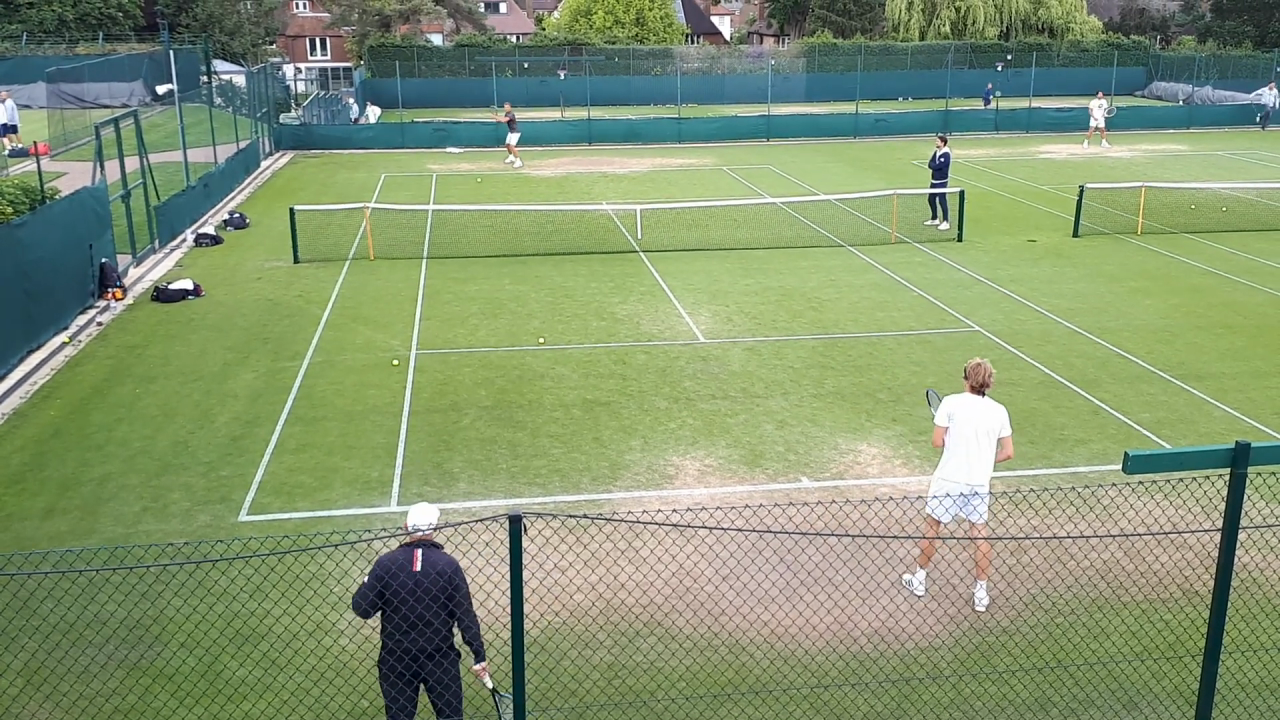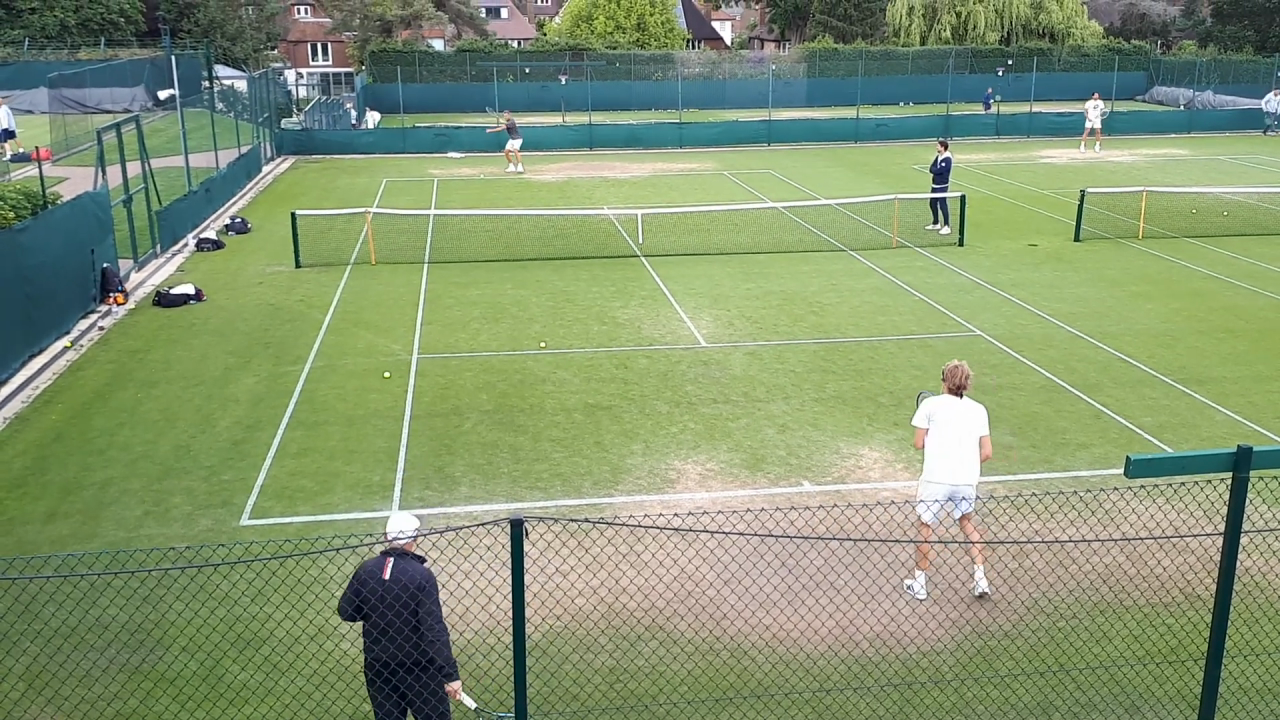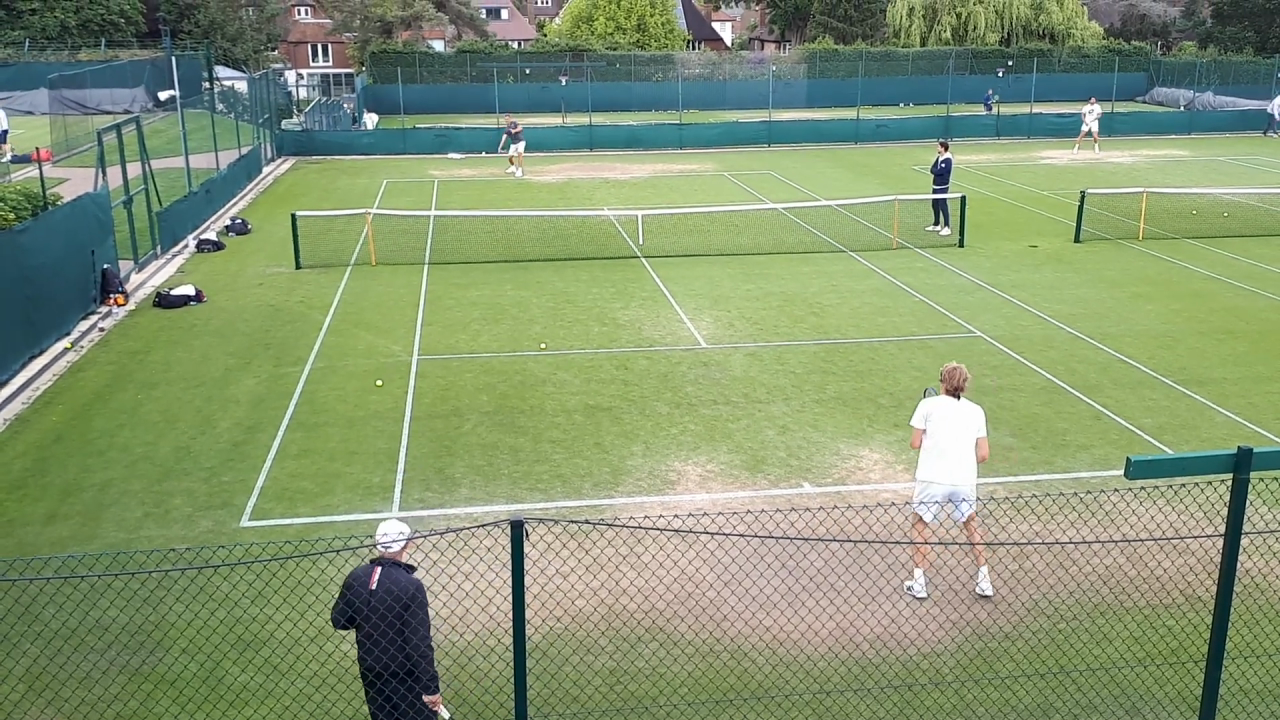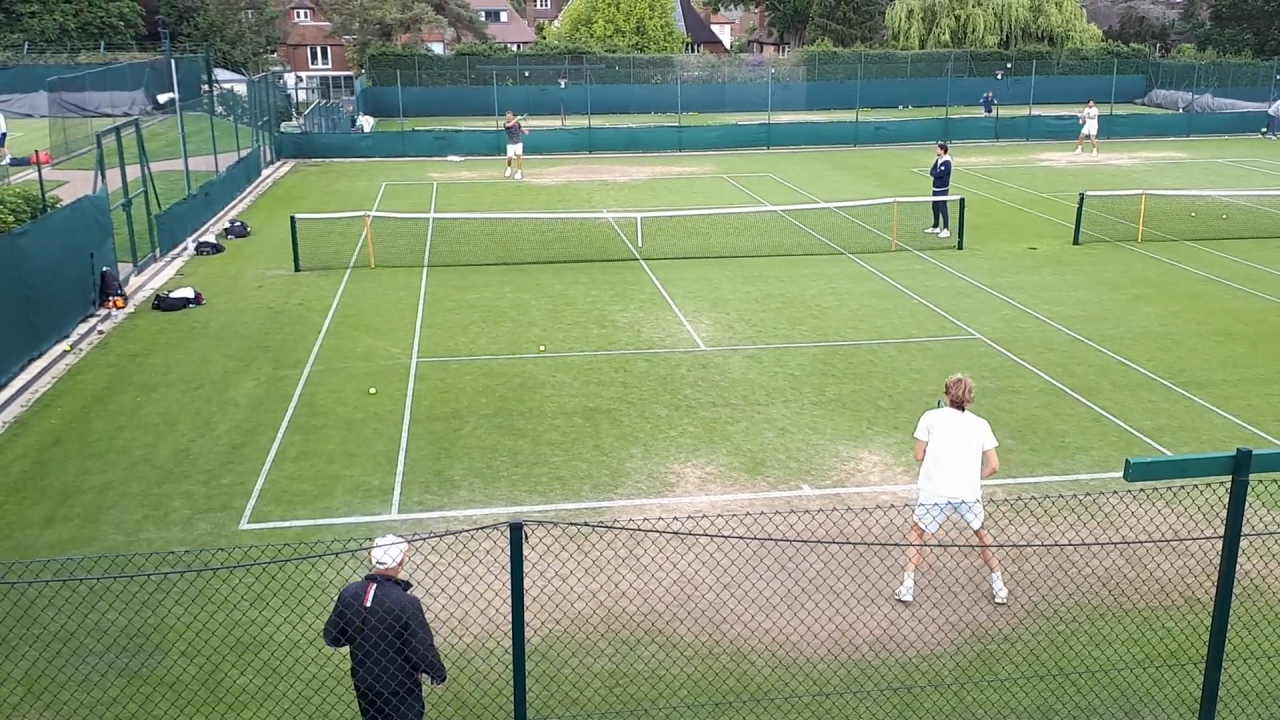
dt=0.3s
person 1, frame 1
left shoulder: (951, 403)
right shoulder: (999, 411)
left elbow: (937, 442)
right elbow: (1008, 453)
left hip: (949, 479)
right hip: (979, 483)
left knee: (932, 527)
right knee: (979, 534)
left ankle: (919, 580)
right ankle: (981, 593)
person 1, frame 2
left shoulder: (930, 404)
right shoulder: (979, 410)
left elbow: (918, 444)
right elbow: (987, 453)
left hip: (936, 480)
right hip: (966, 481)
left knee: (925, 528)
right knee: (968, 524)
left ankle: (919, 583)
right ankle: (979, 577)
person 1, frame 3
left shoulder: (928, 405)
right shoulder: (976, 411)
left elbow: (915, 444)
right elbow: (983, 454)
left hip: (933, 480)
right hip: (964, 481)
left knee: (920, 524)
right knee: (970, 525)
left ankle: (919, 582)
right ankle: (983, 579)
person 1, frame 4
left shoulder: (931, 417)
right shoulder: (981, 425)
left elbow: (919, 456)
right elbow: (993, 466)
left hip: (936, 491)
right hip: (968, 492)
left knee: (916, 533)
right knee: (981, 532)
left ankle: (908, 585)
right ankle: (998, 585)
person 2, frame 1
left shoulder: (386, 563)
right shoulder: (448, 565)
left elbow: (362, 607)
right elbow: (465, 614)
right wrist: (479, 655)
left hip: (395, 656)
right hip: (438, 655)
person 2, frame 2
left shoulder: (365, 570)
right shoulder: (421, 575)
left elbow: (346, 612)
right elbow: (434, 630)
right wrist: (450, 674)
left hip: (378, 666)
right hip: (418, 668)
person 2, frame 3
left shoulder: (355, 578)
right shoulder: (410, 586)
left elbow: (339, 621)
right elbow: (419, 644)
right wrist: (431, 688)
left hip: (372, 674)
right hip: (407, 679)
person 2, frame 4
left shoulder: (349, 594)
right shoulder: (406, 603)
left elbow: (332, 637)
right elbow: (424, 654)
right wrist: (440, 675)
left hip: (365, 688)
right hip: (400, 693)
